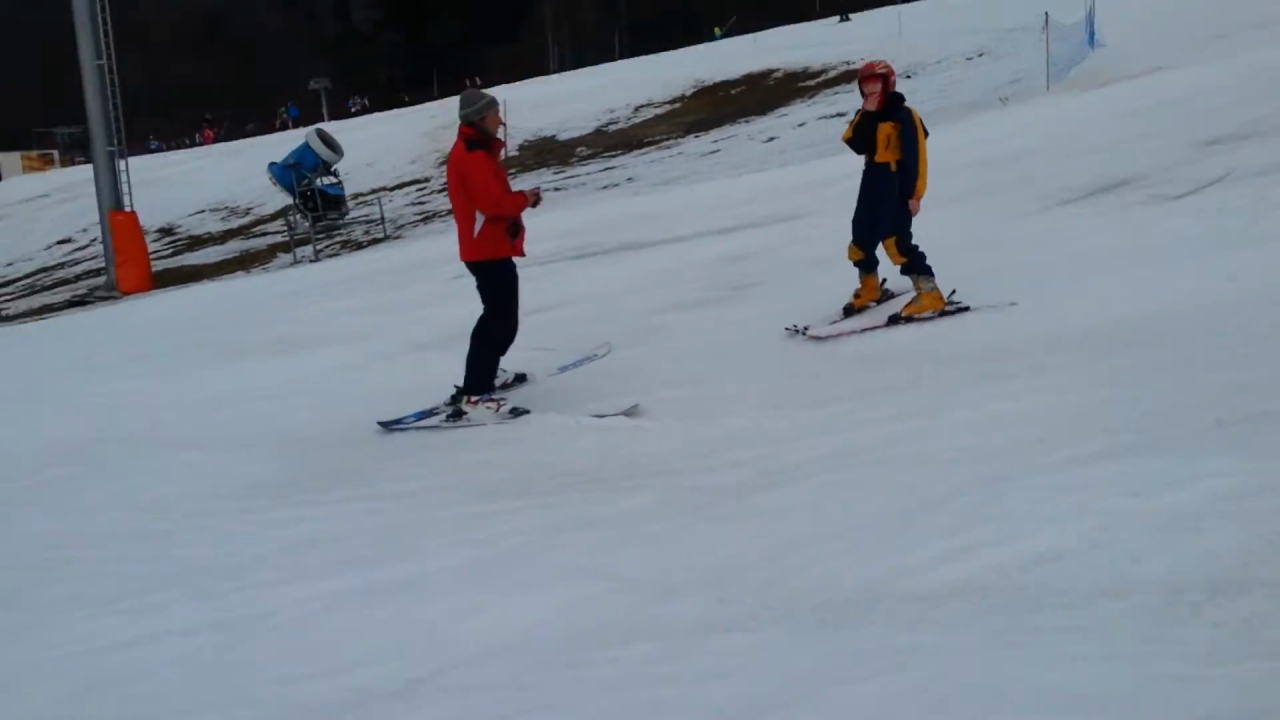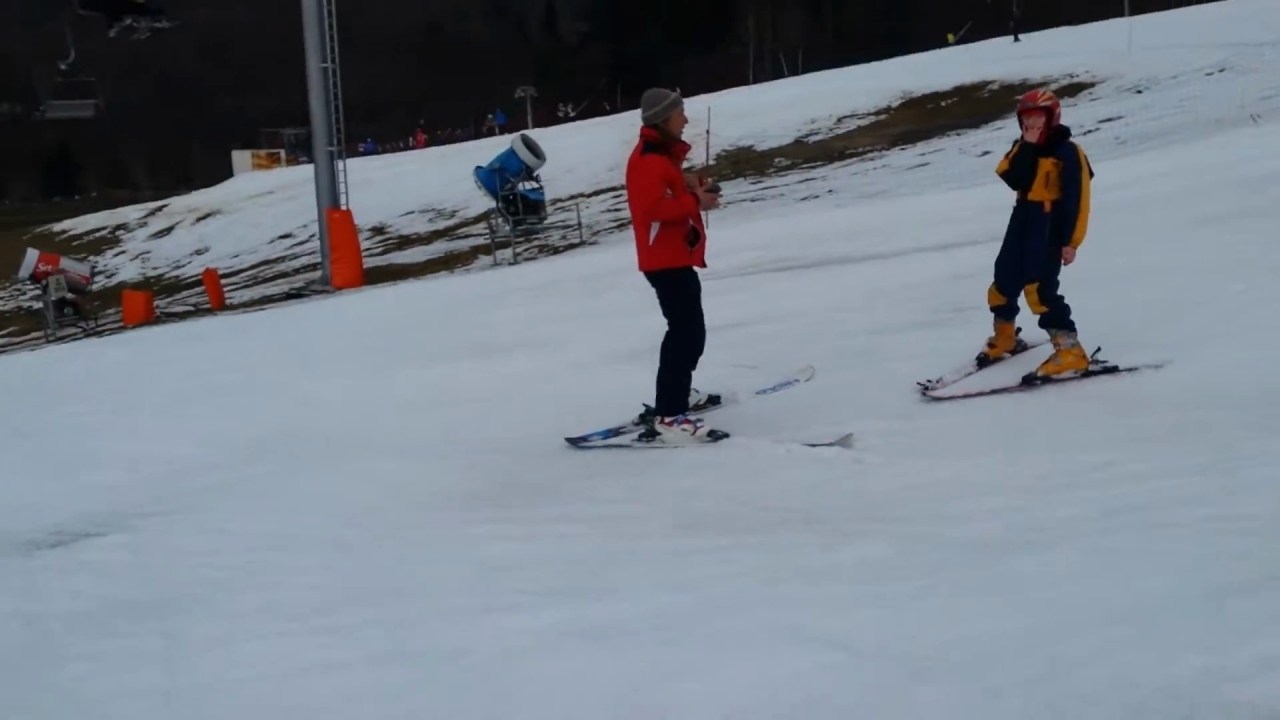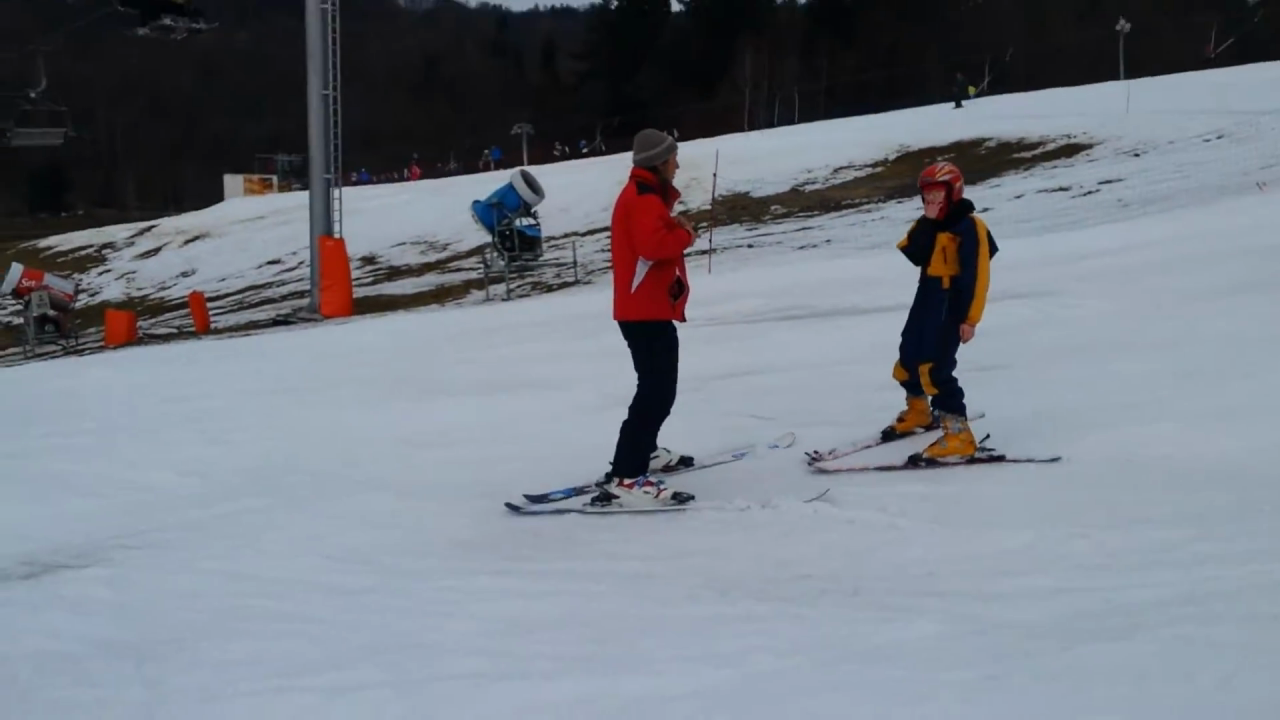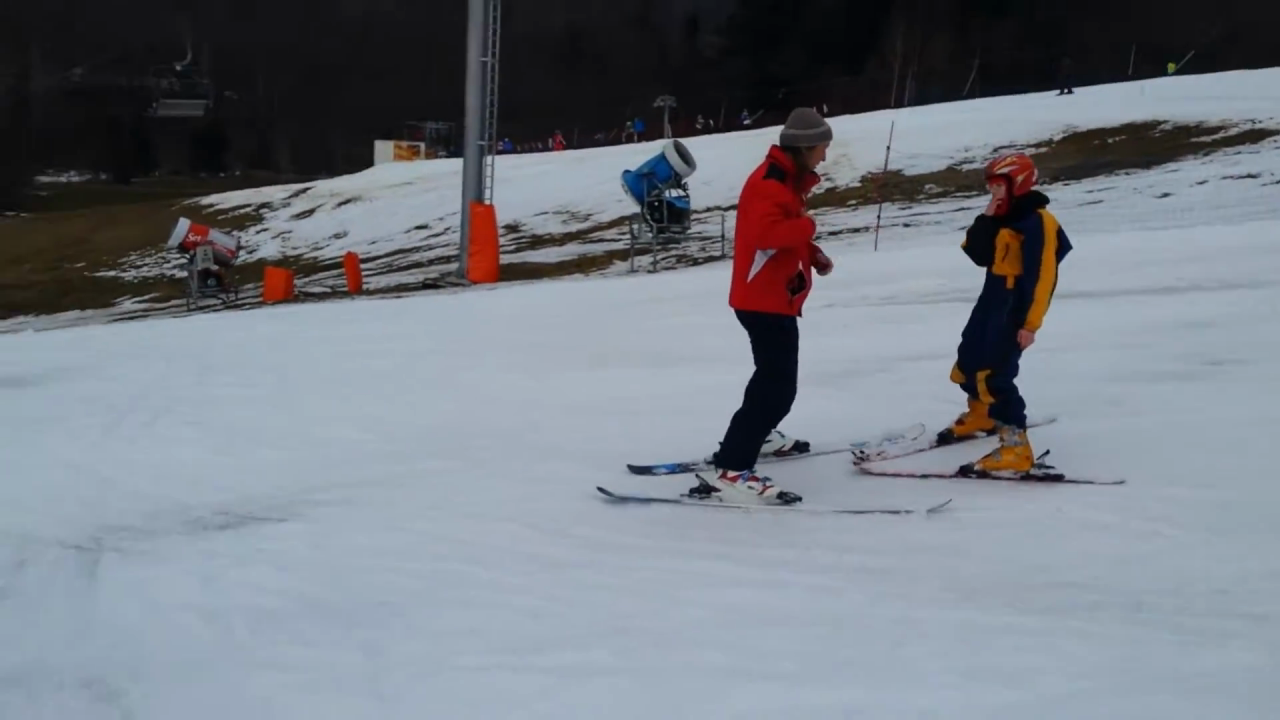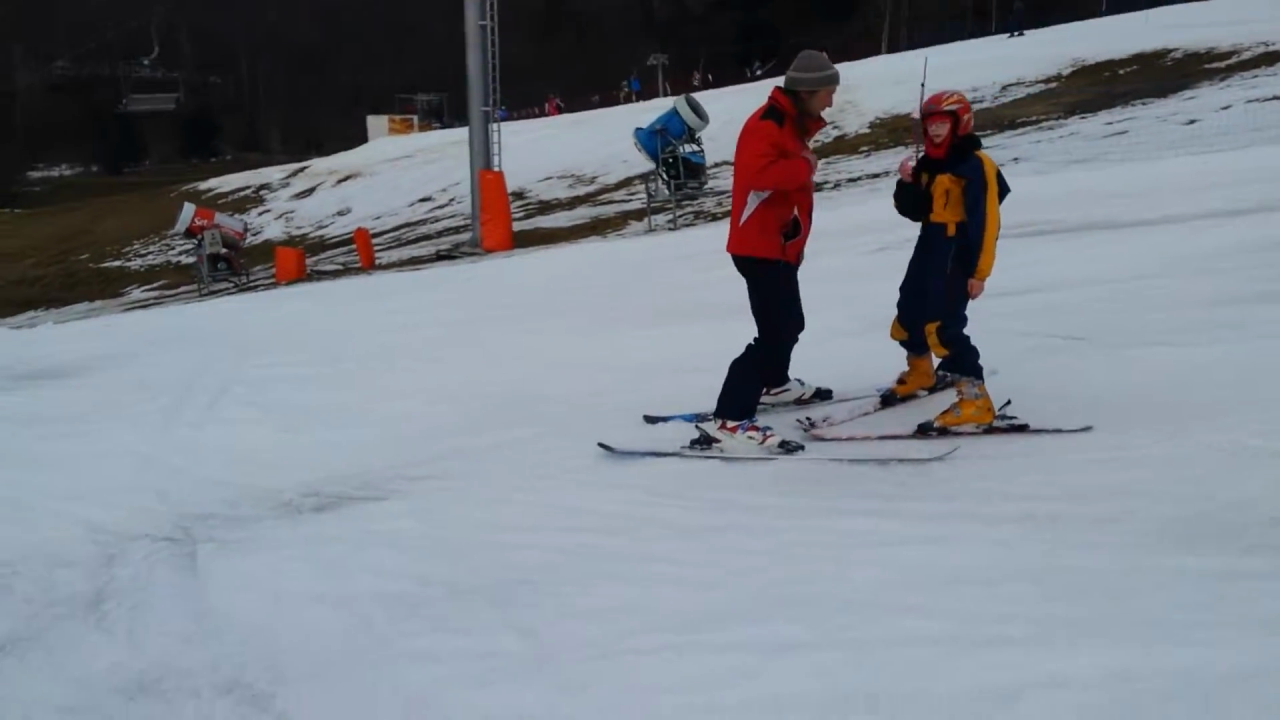
dt=0.7s
person 1, frame 1
left shoulder: (471, 150)
right shoulder: (473, 155)
right elbow: (492, 203)
left wrist: (520, 198)
right wrist: (524, 199)
left hip: (486, 247)
right hip: (489, 250)
left knee: (495, 314)
right knee: (502, 321)
left ankle: (483, 376)
right ankle: (474, 395)
person 1, frame 2
left shoulder: (661, 154)
right shoulder: (649, 158)
right elbow: (652, 207)
left wrist: (691, 186)
right wrist: (696, 201)
left hip: (673, 256)
right hip: (667, 259)
left knee: (684, 331)
right knee: (689, 335)
left ankle: (675, 395)
right ankle: (668, 416)
person 1, frame 3
left shoulder: (642, 194)
right shoulder: (643, 198)
right elbow: (653, 245)
left wrist: (675, 228)
right wrist: (685, 235)
left hip: (646, 307)
right hip: (646, 310)
left knee: (657, 386)
right knee: (657, 391)
left ankle: (644, 451)
right ankle: (626, 476)
person 1, frame 4
left shoulder: (784, 179)
right shoulder: (770, 181)
right elbow: (764, 233)
left wrist: (813, 255)
right wrist: (807, 227)
left hip: (771, 296)
right hip: (765, 300)
left knee: (773, 374)
right knee: (779, 387)
left ankle: (757, 435)
right ankle: (730, 467)
person 1, frame 5
left shoulder: (793, 123)
right shoulder: (768, 123)
right elbow: (759, 175)
left wrist: (797, 237)
right wrist: (804, 164)
left hip: (779, 244)
right hip: (761, 246)
left knee: (789, 323)
right knee: (776, 332)
left ankle: (774, 384)
person 2, frame 1
left shoulder: (903, 115)
right shoulder: (866, 115)
left elbow: (916, 156)
right elbow: (858, 145)
left wrist: (915, 193)
right wrist: (866, 114)
left hip: (896, 183)
right hip: (871, 181)
left knee: (895, 240)
right knee: (861, 240)
left ankle: (929, 294)
right ankle: (870, 289)
person 2, frame 2
left shoulder: (1068, 151)
right shoulder: (1023, 148)
left elbow: (1077, 199)
right elbow: (1013, 179)
left wrist: (1072, 240)
right wrist: (1026, 147)
left hip: (1050, 224)
right hip: (1022, 219)
left knee: (1038, 287)
right knee: (1004, 281)
left ankle: (1070, 350)
right ankle: (1005, 336)
person 2, frame 3
left shoulder: (969, 226)
right shoulder: (930, 222)
left elbow: (977, 274)
right elbow: (916, 256)
left wrist: (970, 318)
right wrist: (926, 223)
left hip: (951, 301)
right hip: (926, 296)
left knee: (933, 367)
right knee: (908, 358)
left ankle: (959, 435)
right ankle: (919, 411)
person 2, frame 4
left shoulder: (1037, 222)
right shoulder: (1002, 217)
left elbow: (1042, 276)
right elbow: (979, 255)
left wrist: (1031, 322)
right wrist: (985, 219)
left hip: (1016, 304)
right hip: (992, 298)
left knee: (994, 373)
right knee: (968, 361)
left ankle: (1016, 447)
right ankle: (980, 415)
person 2, frame 5
left shoulder: (975, 165)
right shoulder: (928, 163)
left elbow: (986, 223)
right elbow: (915, 212)
left wrist: (979, 271)
right wrist: (905, 184)
left hip: (958, 252)
right hip: (928, 247)
left knee: (941, 324)
right knee: (908, 313)
left ankle: (975, 399)
right ankle: (921, 372)
